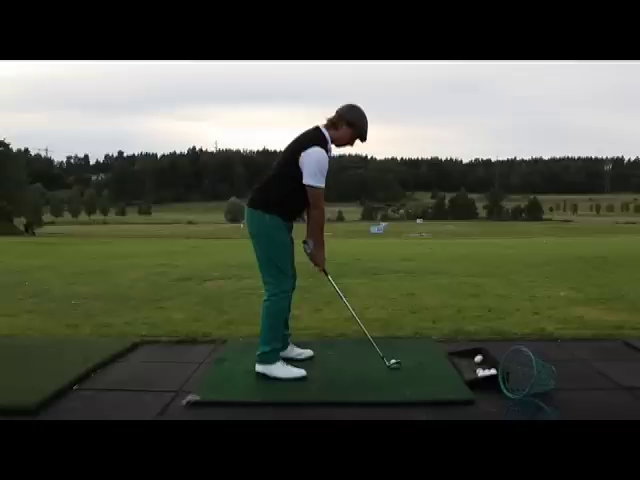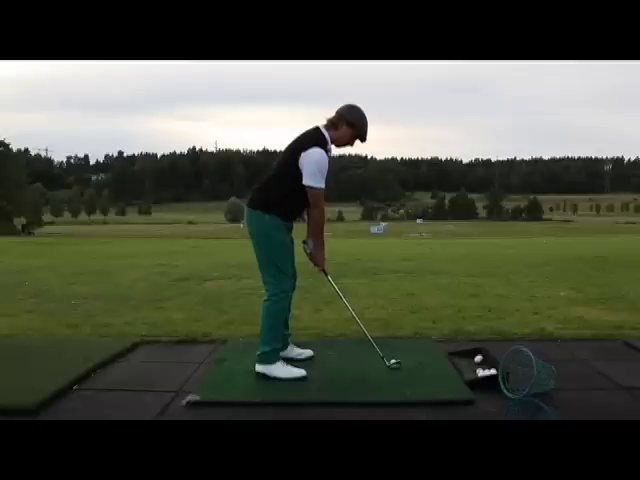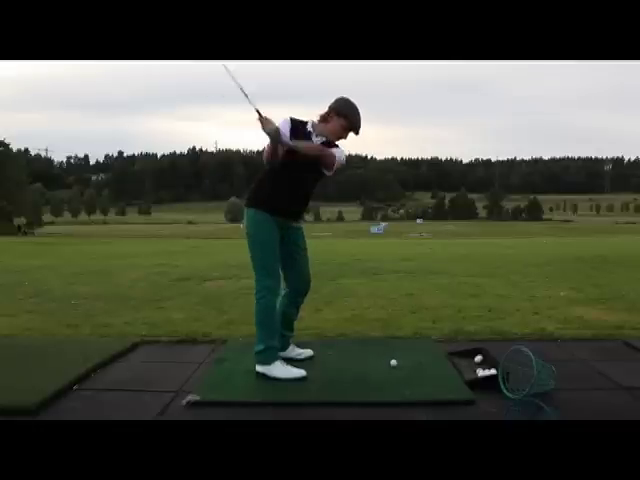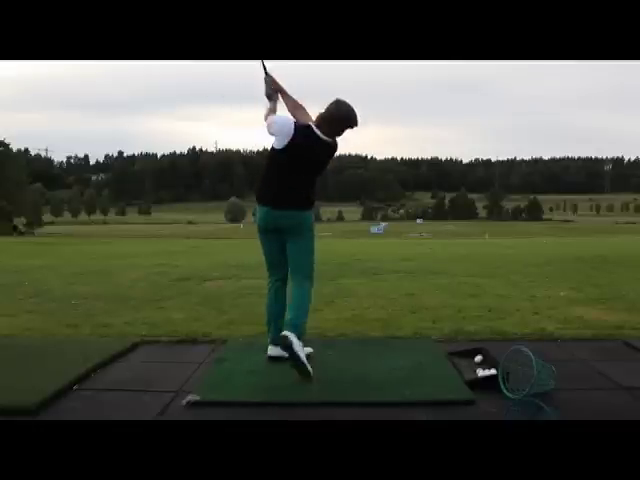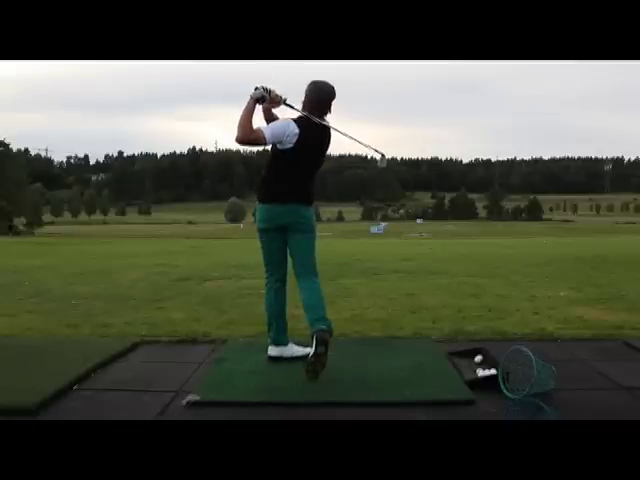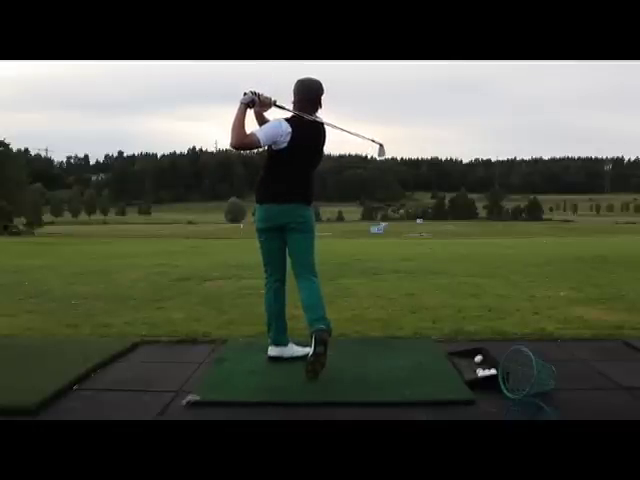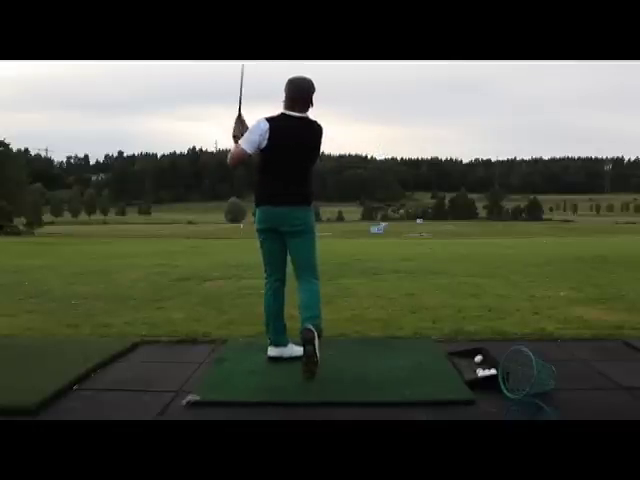
dt=0.7s
person 1, frame 1
left shoulder: (315, 141)
right shoulder: (317, 151)
left elbow: (310, 201)
right elbow: (317, 205)
left wrist: (310, 238)
right wrist: (318, 248)
left hip: (275, 216)
right hip: (267, 217)
left knee: (287, 282)
right knee: (279, 286)
left ankle: (281, 344)
right ankle: (267, 359)
person 1, frame 2
left shoulder: (315, 141)
right shoulder: (316, 151)
left elbow: (311, 202)
right elbow: (316, 206)
left wrist: (310, 238)
right wrist: (319, 248)
left hip: (275, 216)
right hip: (266, 216)
left knee: (287, 282)
right knee: (279, 287)
left ankle: (280, 344)
right ankle: (267, 359)
person 1, frame 3
left shoulder: (335, 154)
right shoulder: (291, 125)
left elbow: (317, 152)
right elbow: (270, 157)
left wrist: (285, 142)
right wrist: (273, 137)
left hip: (291, 221)
right hip: (262, 214)
left knee: (300, 284)
right knee: (269, 285)
left ankle: (281, 344)
right ankle: (266, 358)
person 1, frame 4
left shoulder: (289, 128)
right shoulder: (330, 148)
left elbow: (269, 116)
right elbow: (302, 114)
left wrist: (272, 95)
right wrist: (278, 89)
left hip: (266, 210)
right hip: (298, 215)
left knee: (277, 277)
right knee: (302, 278)
left ankle: (277, 342)
right ankle: (292, 332)
person 1, frame 5
left shoulder: (292, 127)
right shoulder: (324, 133)
left elbow: (244, 137)
left wrist: (254, 101)
right wrist: (269, 110)
left hip: (270, 209)
right hip: (301, 211)
left knee: (275, 278)
right knee: (307, 275)
left ankle: (278, 342)
right ankle: (320, 328)
person 1, frame 6
left shoulder: (284, 127)
right shoulder: (319, 131)
left elbow: (238, 142)
left wrist: (244, 107)
right wrist: (261, 114)
left hip: (269, 210)
right hip: (299, 210)
left knee: (274, 278)
right knee: (306, 275)
left ankle: (278, 343)
right ankle: (319, 328)
person 1, frame 7
left shoulder: (266, 126)
right shoulder: (316, 131)
left elbow: (233, 160)
left wrist: (238, 138)
right wrist: (249, 132)
left hip: (267, 211)
right hip: (299, 211)
left knee: (274, 279)
right knee: (307, 277)
left ankle: (277, 343)
right ankle: (310, 327)
